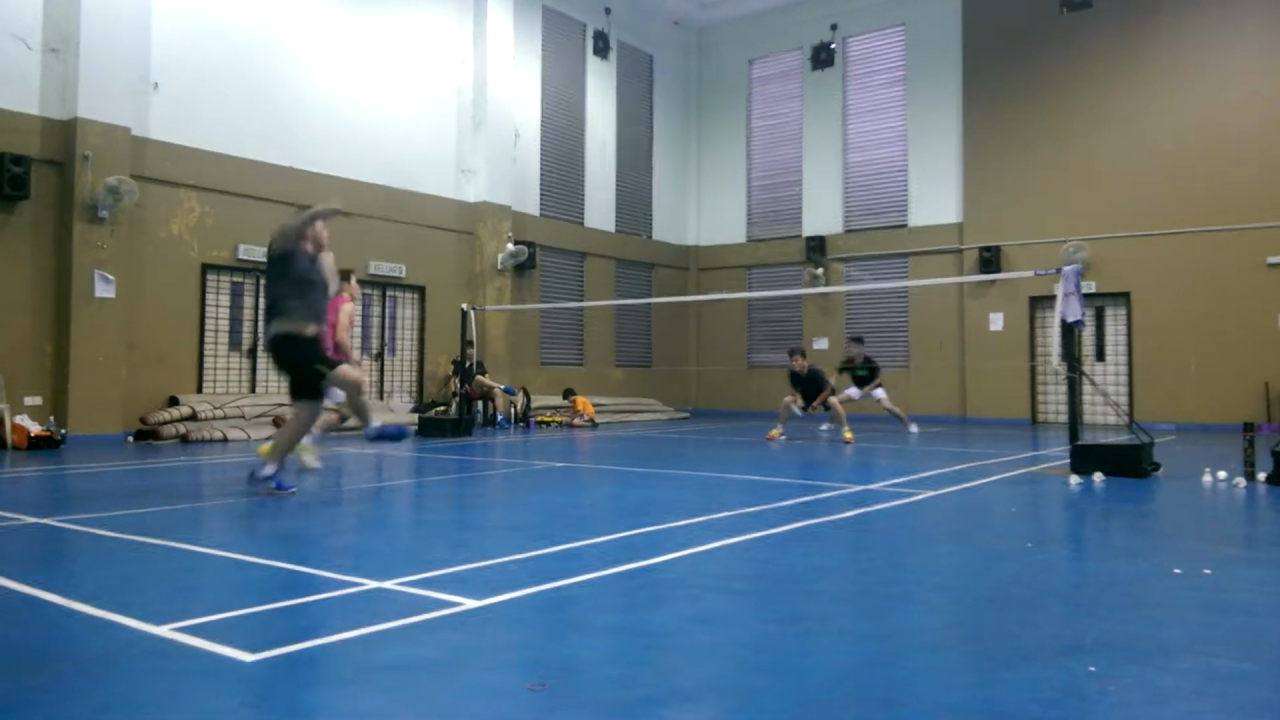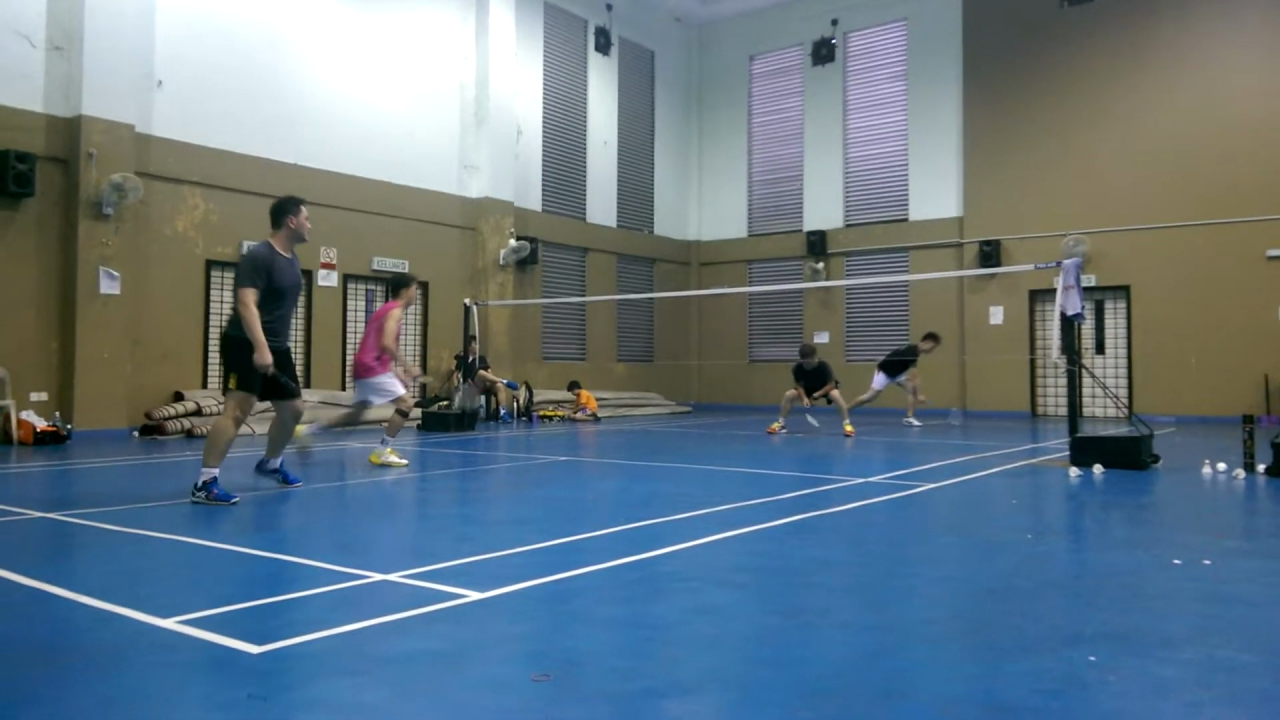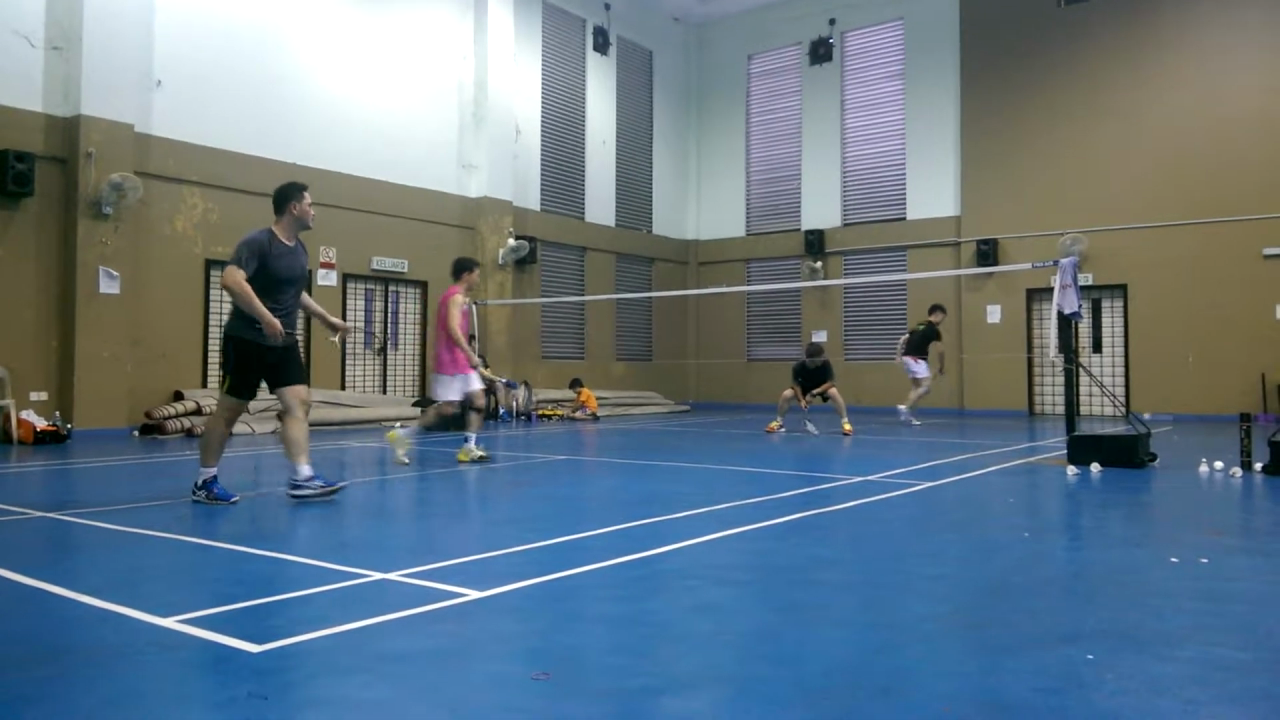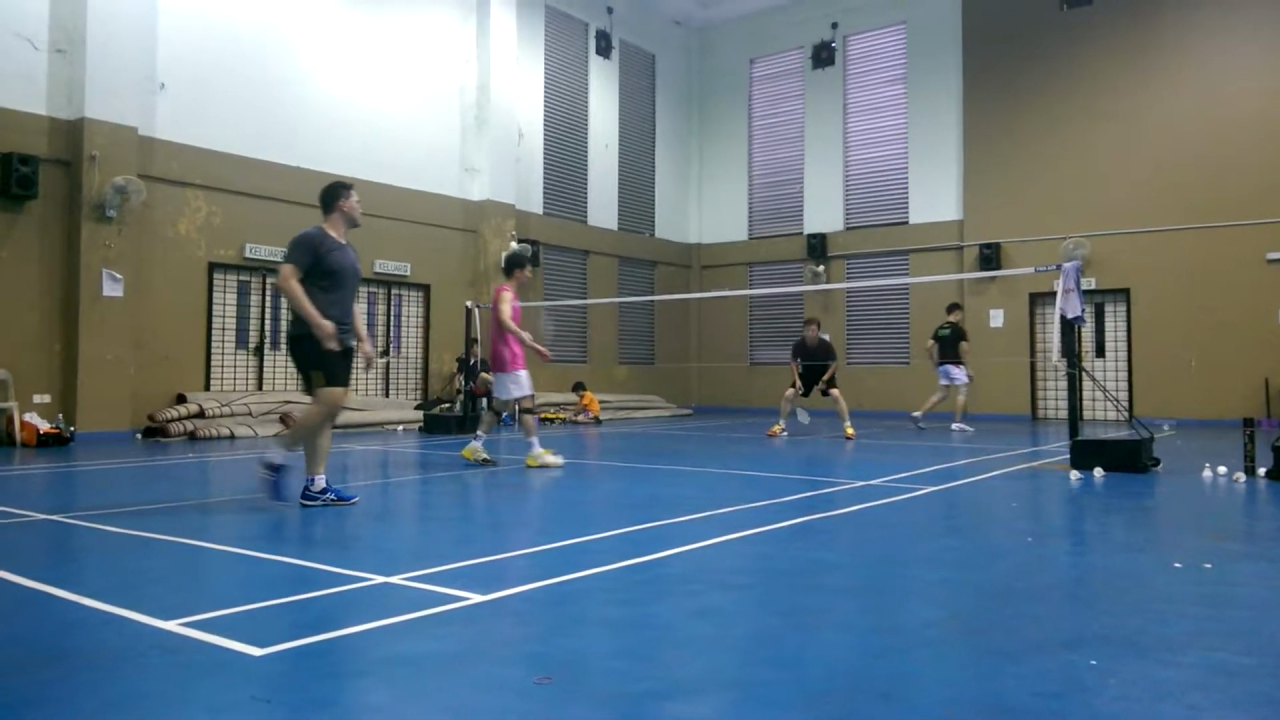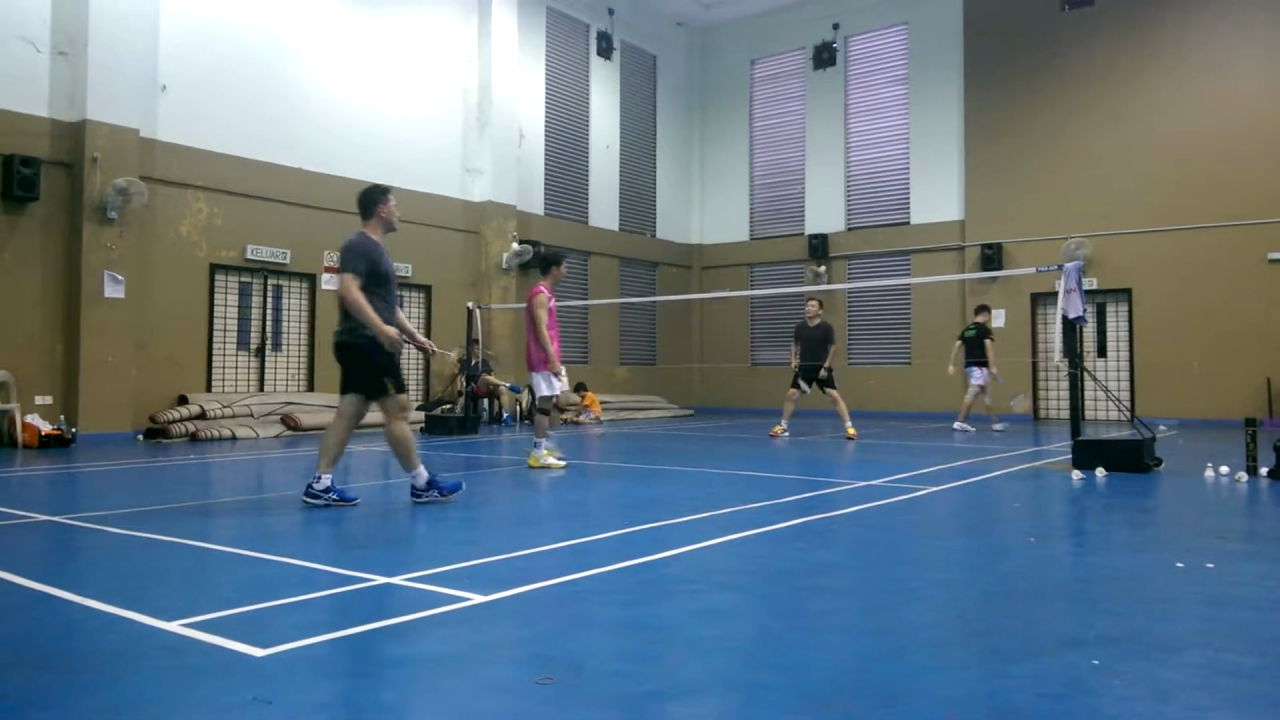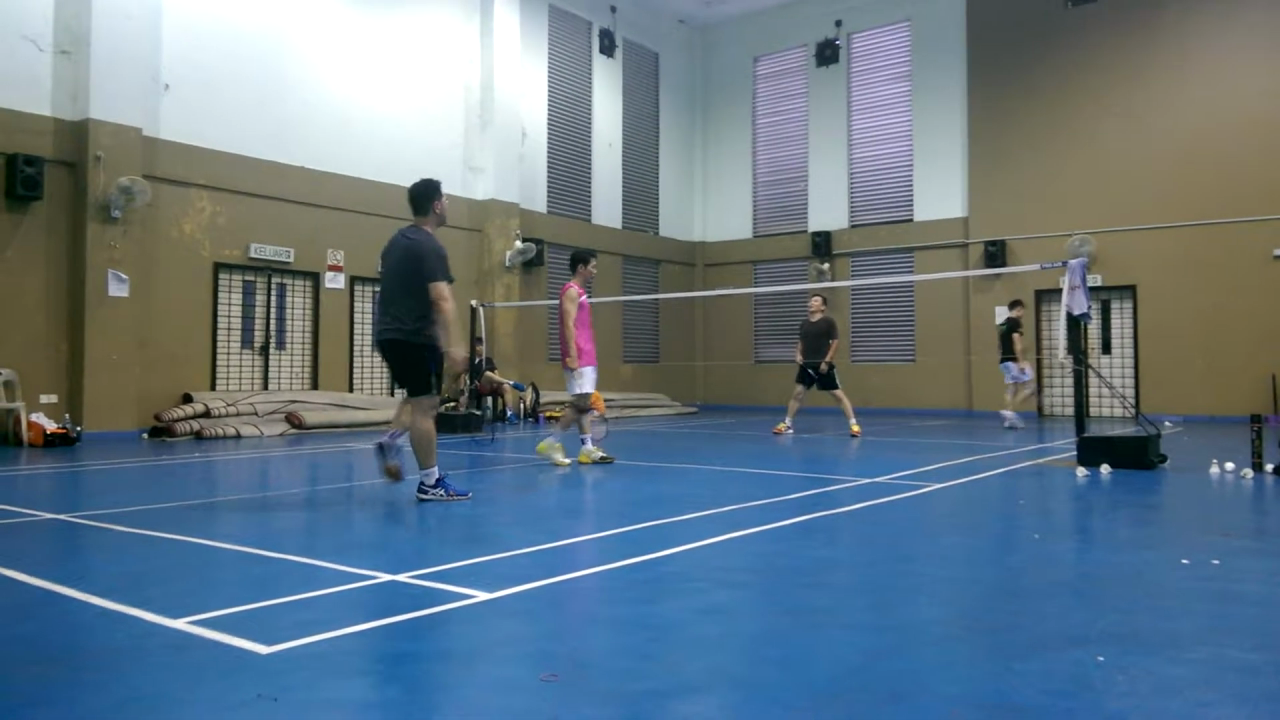
dt=0.4s
person 1, frame 1
left shoulder: (313, 263)
right shoulder: (285, 255)
left elbow: (330, 291)
right elbow: (287, 231)
left wrist: (324, 255)
right wrist: (318, 212)
left hip: (303, 345)
right hip: (291, 342)
left knee: (308, 414)
right knee: (353, 379)
left ankle: (266, 472)
right ankle: (371, 428)
person 1, frame 2
left shoulder: (292, 260)
right shoulder: (258, 257)
right elbow: (245, 304)
right wrist: (260, 348)
left hip: (276, 349)
right hip: (245, 347)
left knee: (292, 410)
right knee: (236, 410)
left ankle: (271, 464)
right ankle: (205, 482)
person 1, frame 3
left shoulder: (300, 250)
right shoulder: (258, 243)
right elbow: (231, 280)
left wrist: (326, 318)
right wrist: (265, 317)
left hip: (283, 342)
right hip: (246, 341)
left knee: (297, 405)
right knee: (229, 410)
left ankle: (302, 477)
right ankle: (204, 482)
person 1, frame 4
left shoulder: (349, 250)
right shoulder: (311, 240)
right elbow: (286, 280)
left wrist: (362, 339)
right wrist: (316, 321)
left hip: (339, 342)
right hip: (312, 338)
left knee: (329, 411)
right knee: (330, 401)
left ankle: (316, 486)
right ankle: (276, 457)
person 1, frame 5
left shoulder: (377, 250)
right shoulder: (359, 246)
left elbow: (388, 304)
right elbow: (347, 291)
left wrist: (415, 335)
right wrist: (380, 328)
left hip: (365, 345)
right hip: (365, 343)
left knee: (348, 414)
right knee: (397, 411)
left ankle: (320, 485)
right ankle: (422, 483)
person 1, frame 6
left shoulder: (396, 241)
right shoulder: (430, 247)
right elbow: (442, 299)
right wrist: (452, 345)
left hip: (389, 334)
right hip: (414, 338)
left knee: (419, 400)
right knee: (425, 407)
left ankle: (391, 441)
right ankle: (430, 483)
person 2, frame 1
left shoulder: (331, 304)
right shoulder: (346, 305)
right elbow: (340, 337)
left wrist: (349, 360)
right wrist: (352, 361)
right knee: (345, 411)
right ankle: (307, 442)
person 2, frame 2
left shoulder: (385, 310)
right shoulder: (396, 311)
right elbow: (387, 344)
left wrist: (398, 373)
right wrist: (405, 368)
left hip: (366, 367)
right hip: (373, 368)
left knee: (357, 413)
right knee: (406, 403)
left ankle: (307, 431)
right ankle: (383, 451)
person 2, frame 3
left shoulder: (454, 296)
right shoulder: (456, 296)
right elbow: (453, 330)
left wrist: (469, 357)
right wrist: (470, 355)
left hip: (460, 362)
right hip: (450, 362)
left knee: (479, 400)
right knee: (446, 407)
left ankle: (469, 447)
person 2, frame 4
left shoulder: (509, 294)
right shoulder: (505, 293)
right elbow: (505, 321)
left wrist: (534, 346)
right wrist: (522, 335)
left hip: (506, 360)
right hip: (510, 361)
left knee: (499, 406)
right knee: (527, 403)
left ankle: (475, 446)
right ankle: (535, 453)
person 2, frame 5
left shoulder: (546, 293)
right shoulder: (540, 294)
right elbow: (541, 330)
right wrist: (553, 359)
left hip: (550, 359)
right hip: (543, 360)
left knee: (556, 403)
right knee: (546, 404)
left ankle: (546, 446)
right ankle: (538, 453)
person 2, frame 6
left shoulder: (580, 292)
right shoulder: (571, 290)
right elbow: (568, 325)
right wrist: (572, 356)
left hip: (587, 358)
right hip: (578, 358)
left knee: (585, 403)
right knee: (581, 402)
left ankle: (587, 449)
right ankle: (551, 443)
